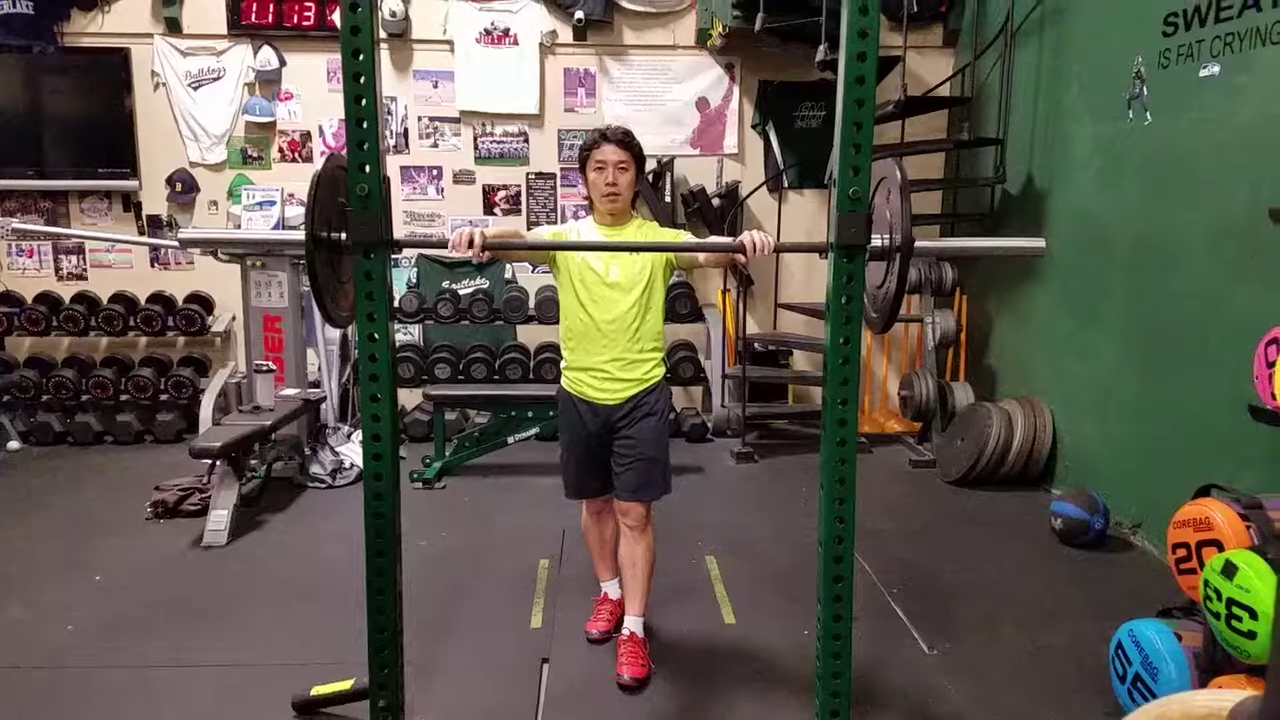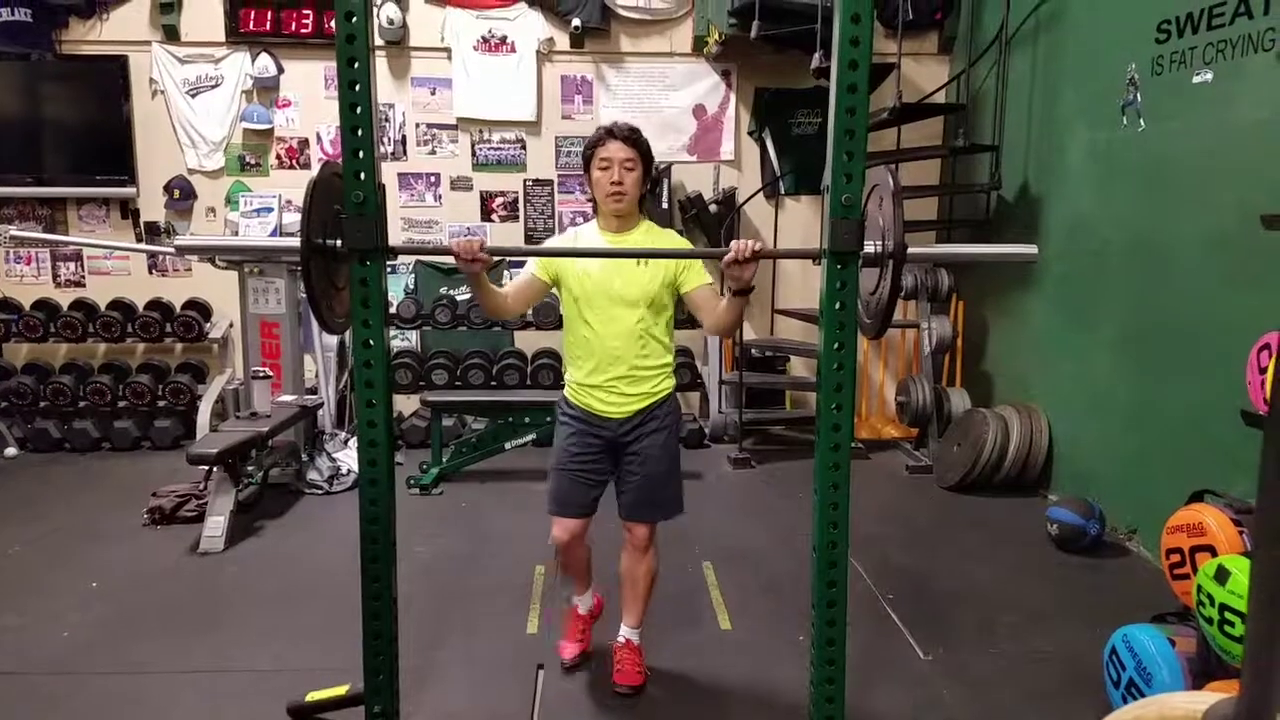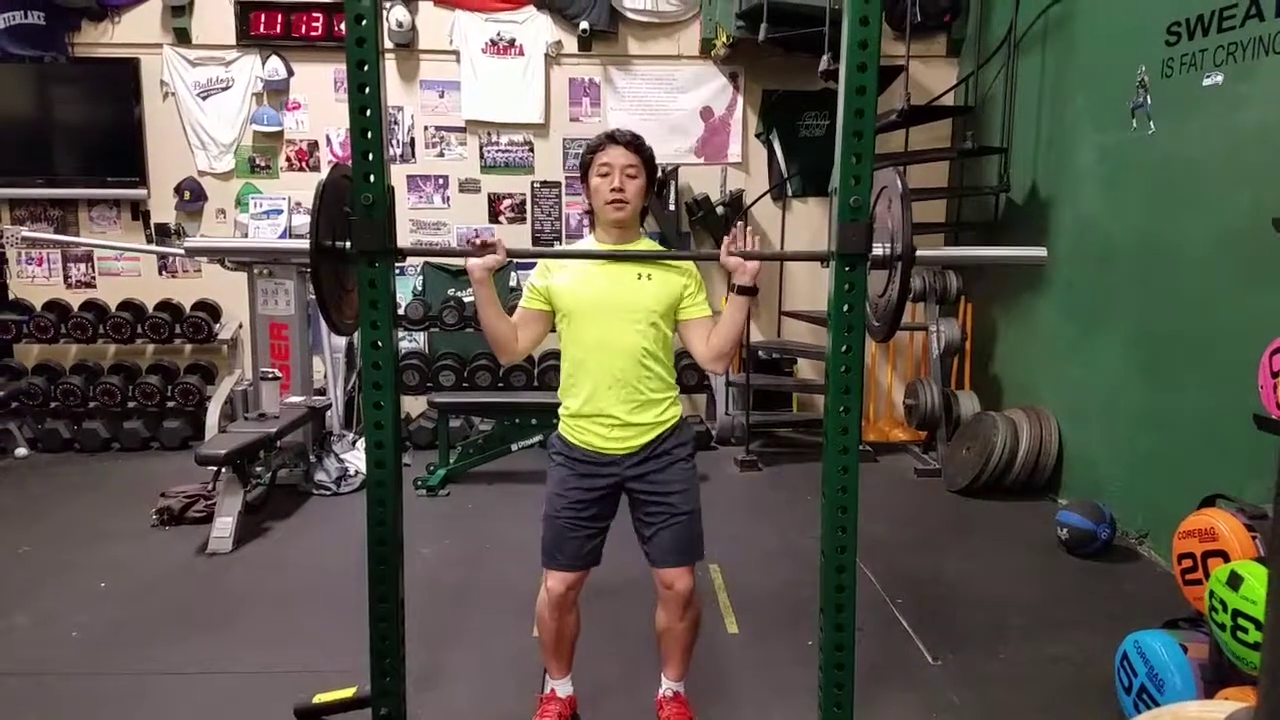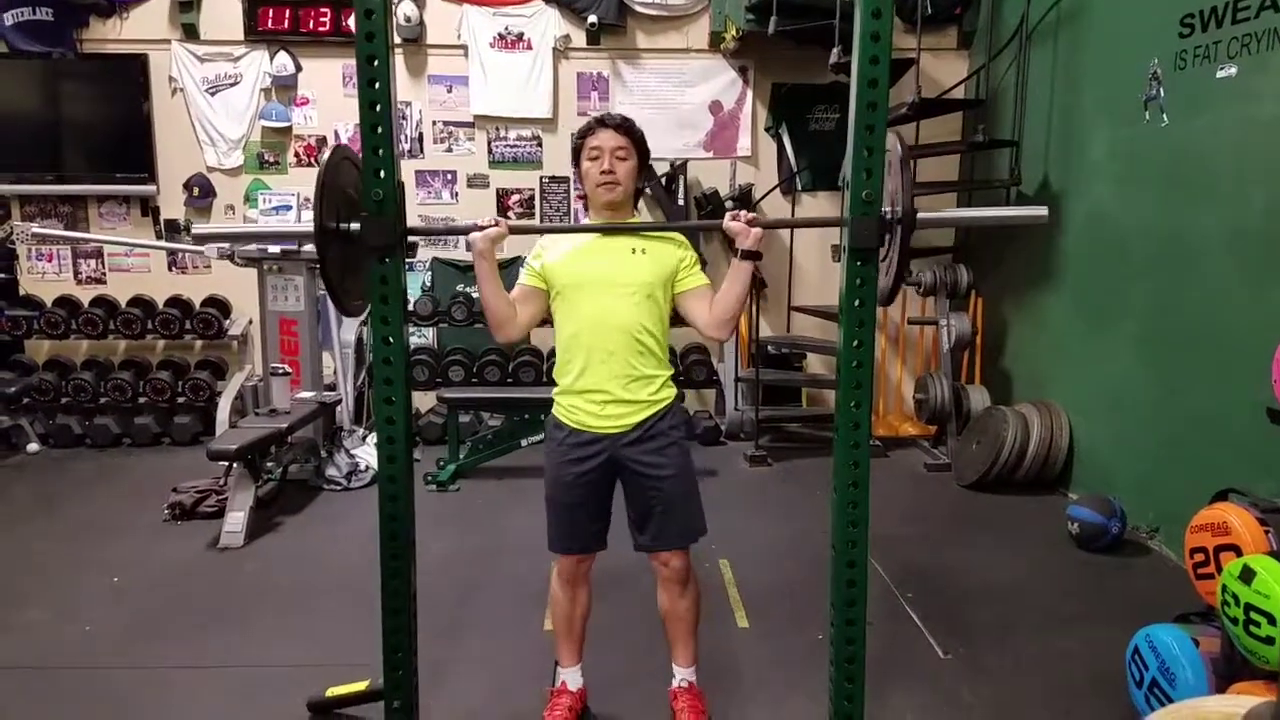
dt=0.7s
person 1, frame 1
left shoulder: (660, 238)
right shoulder: (564, 236)
left elbow: (708, 253)
right elbow: (515, 241)
left wrist: (742, 244)
right wrist: (482, 238)
left hip: (641, 395)
right hip: (581, 395)
left knee: (634, 513)
right knee: (596, 504)
left ankle: (634, 628)
right ankle: (610, 593)
person 1, frame 2
left shoulder: (672, 248)
right shoulder: (563, 248)
left elbow: (720, 325)
right elbow: (505, 307)
left wrist: (739, 285)
right wrist: (475, 277)
left hip: (650, 413)
right hip: (582, 411)
left knee: (640, 535)
right knee: (565, 533)
left ankle: (629, 639)
right ankle: (584, 603)
person 1, frame 3
left shoulder: (678, 269)
right shoulder: (556, 266)
left elbow: (715, 357)
right elbow: (510, 349)
left wrist: (742, 287)
right wrist: (482, 282)
left hip: (660, 447)
right hip: (580, 449)
left knee: (678, 585)
right knee: (559, 587)
person 1, frame 4
left shoulder: (670, 246)
right shoulder: (551, 247)
left elbow: (718, 325)
right elbow: (507, 328)
left wrist: (745, 254)
right wrist: (484, 257)
left hip: (653, 424)
right hip: (575, 428)
left knee: (673, 562)
right knee: (571, 565)
